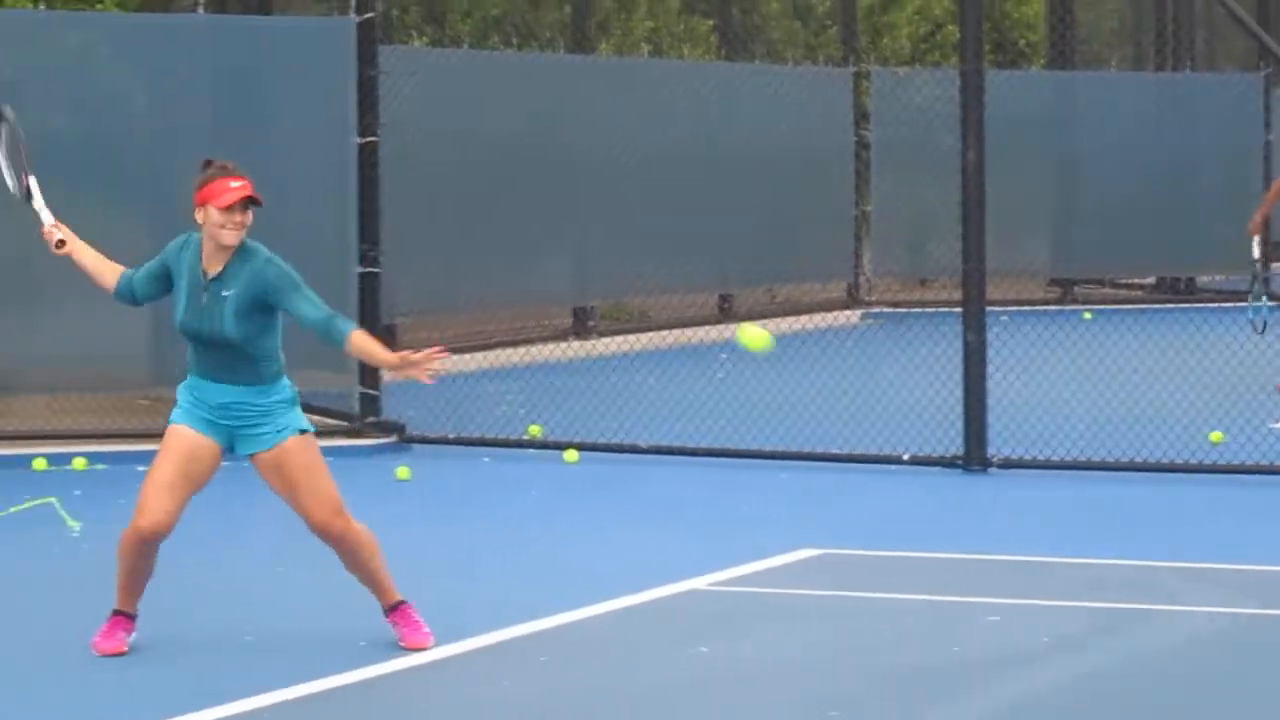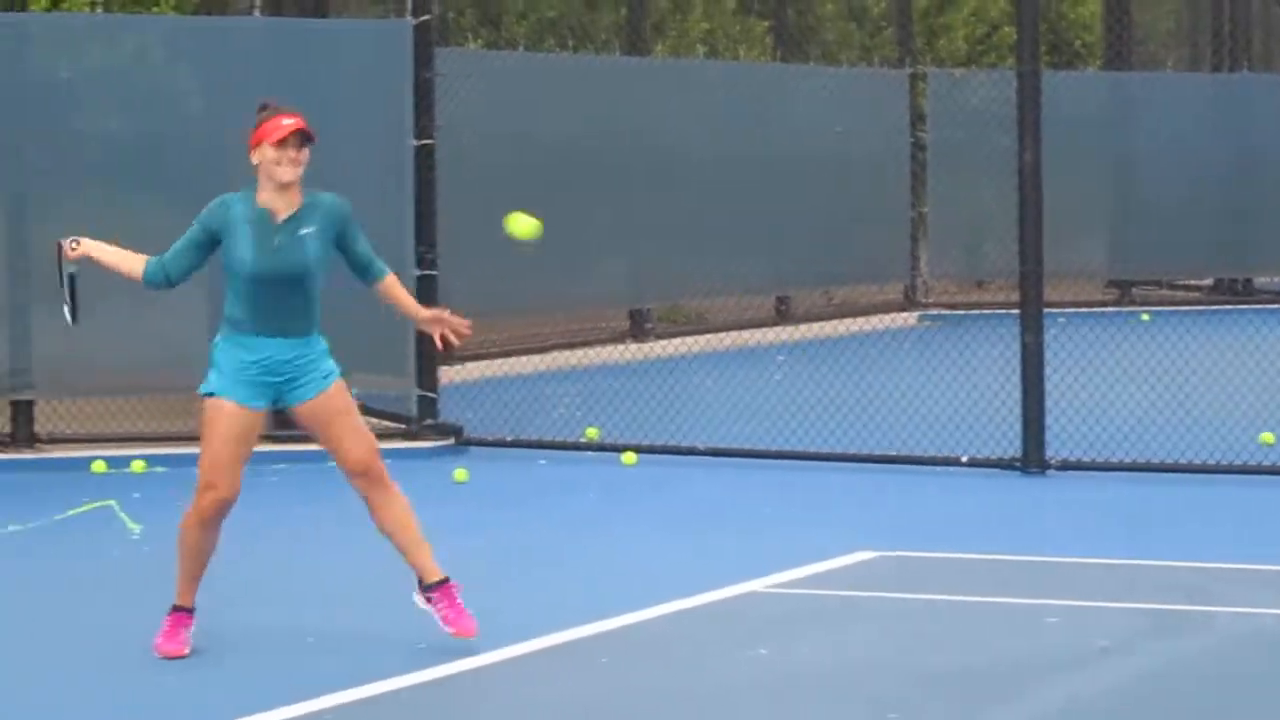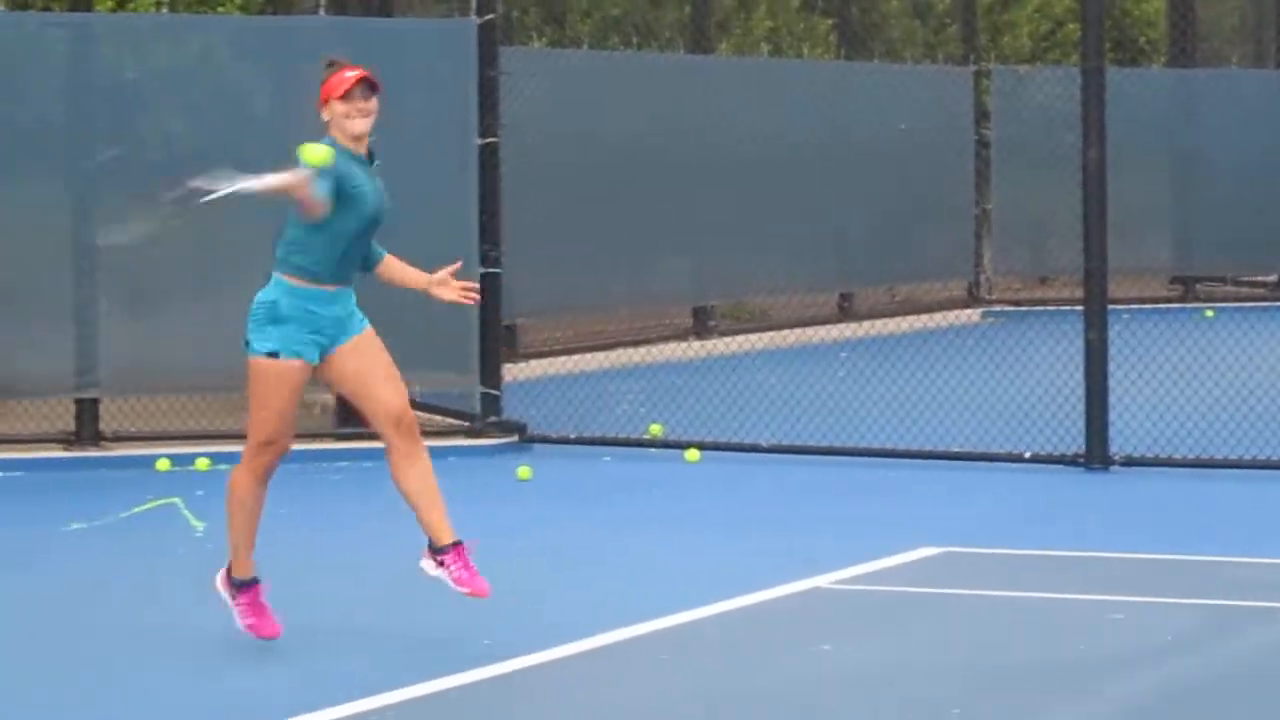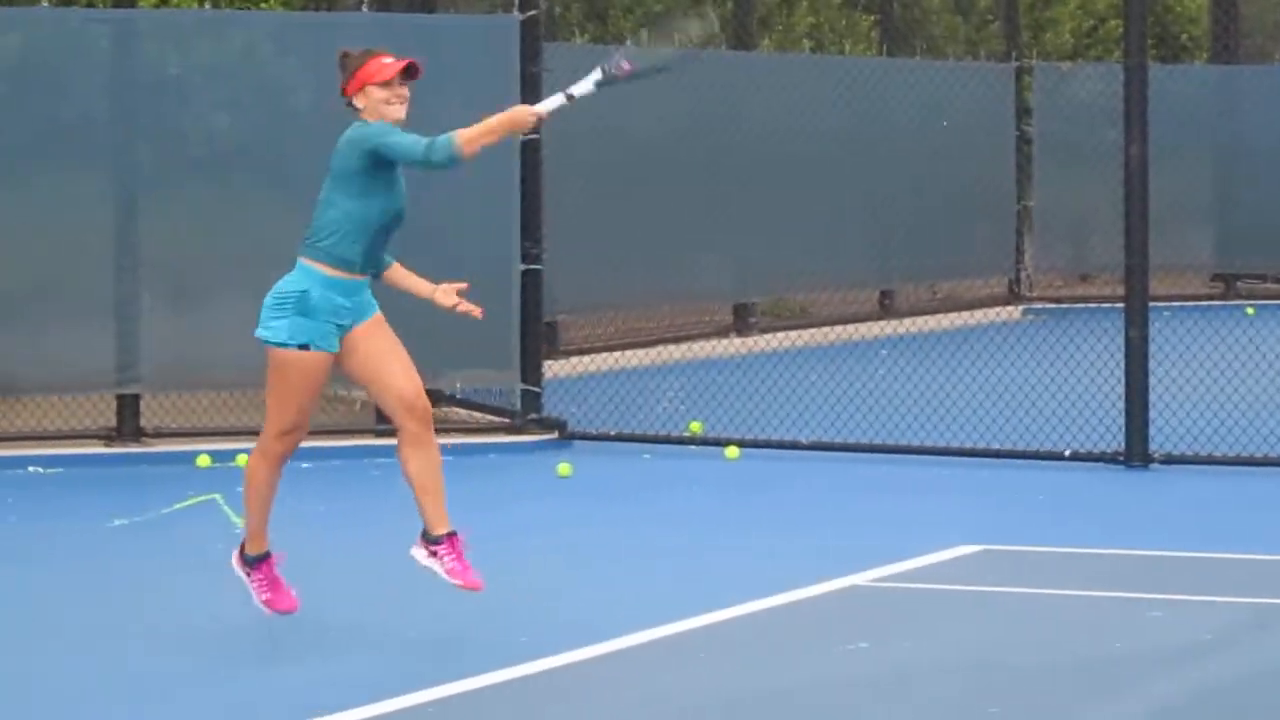
dt=0.1s
person 1, frame 1
left shoulder: (267, 271)
right shoulder: (182, 253)
left elbow: (327, 322)
right elbow: (132, 288)
left wrist: (391, 360)
right wrist: (70, 244)
left hip: (267, 406)
right hip: (202, 402)
left knee: (332, 524)
right knee: (148, 525)
left ankle: (396, 606)
right ankle: (123, 615)
person 1, frame 2
left shoulder: (330, 212)
right shoulder: (226, 210)
left elbow: (371, 270)
right elbow: (162, 272)
left wrist: (421, 315)
right wrist: (93, 250)
left hip: (305, 361)
right hip: (239, 363)
left knee: (370, 473)
right knee: (214, 497)
left ankle: (435, 586)
right ankle: (181, 611)
person 1, frame 3
left shoulder: (368, 168)
right shoulder: (326, 158)
right elbow: (315, 211)
left wrist: (426, 283)
right wrist: (296, 187)
left hip: (340, 313)
right hip: (286, 313)
left knee: (400, 423)
right knee: (264, 452)
left ankle: (446, 550)
right ankle: (240, 583)
person 1, frame 4
left shoulder: (387, 152)
right shoulder: (368, 139)
right elbow: (436, 152)
left wrist: (430, 291)
right wrist: (506, 122)
left hip: (353, 303)
right hip: (307, 300)
left knee: (414, 410)
right knee: (281, 439)
left ankle: (438, 540)
right ankle: (254, 555)
